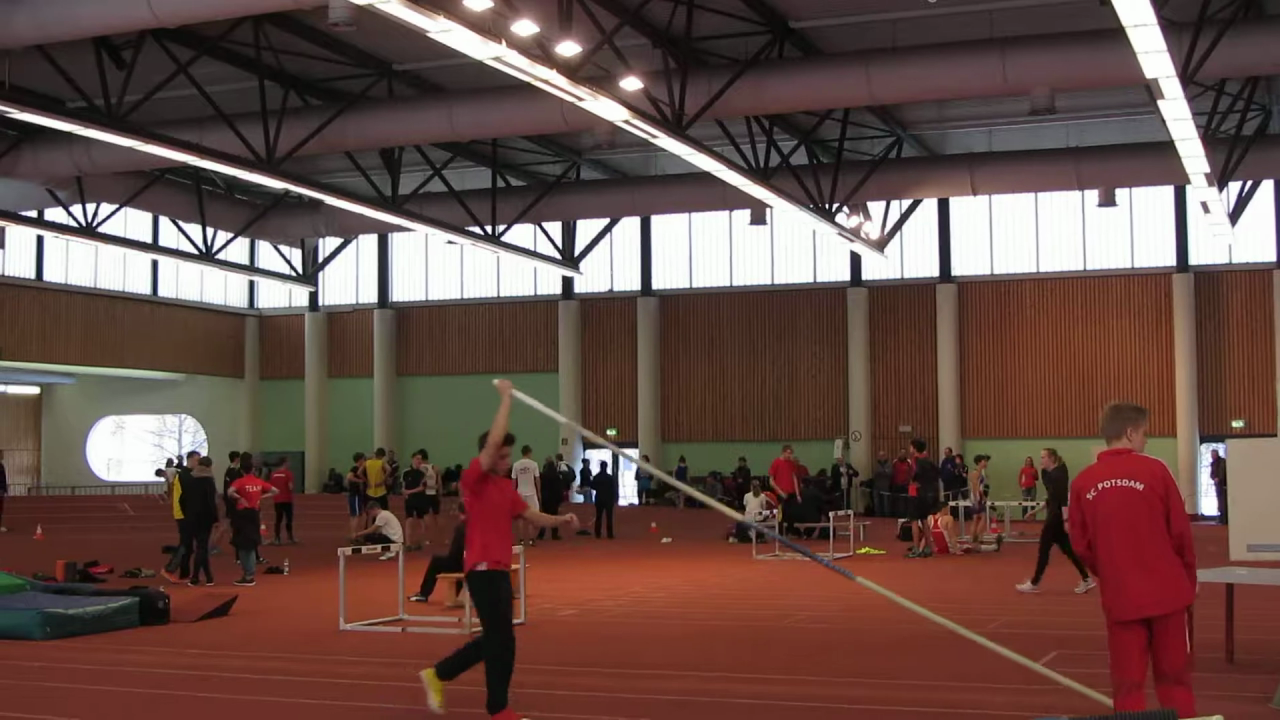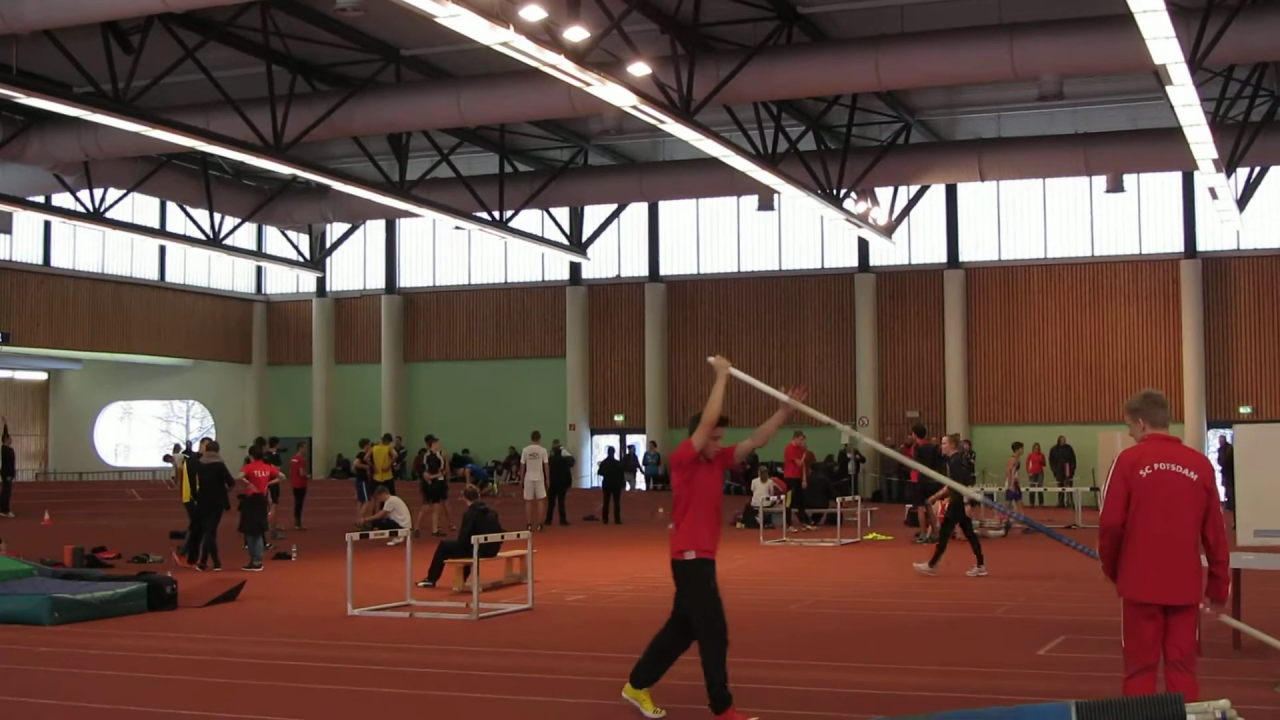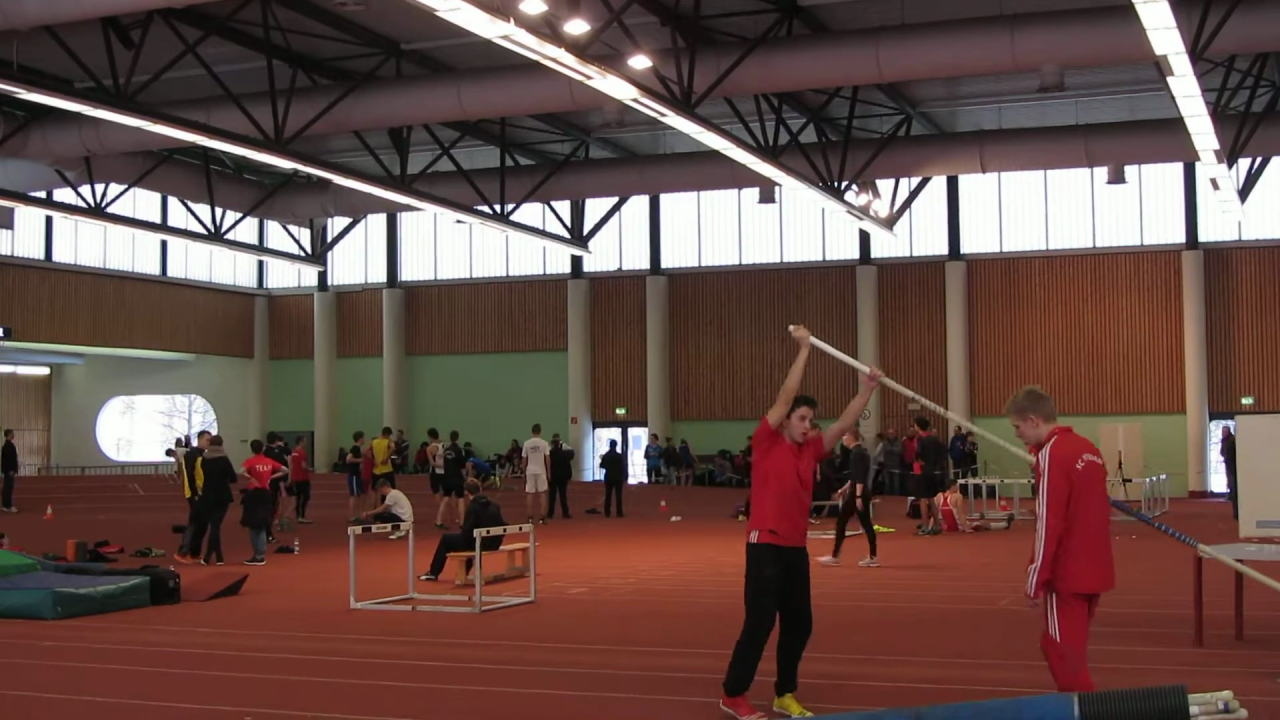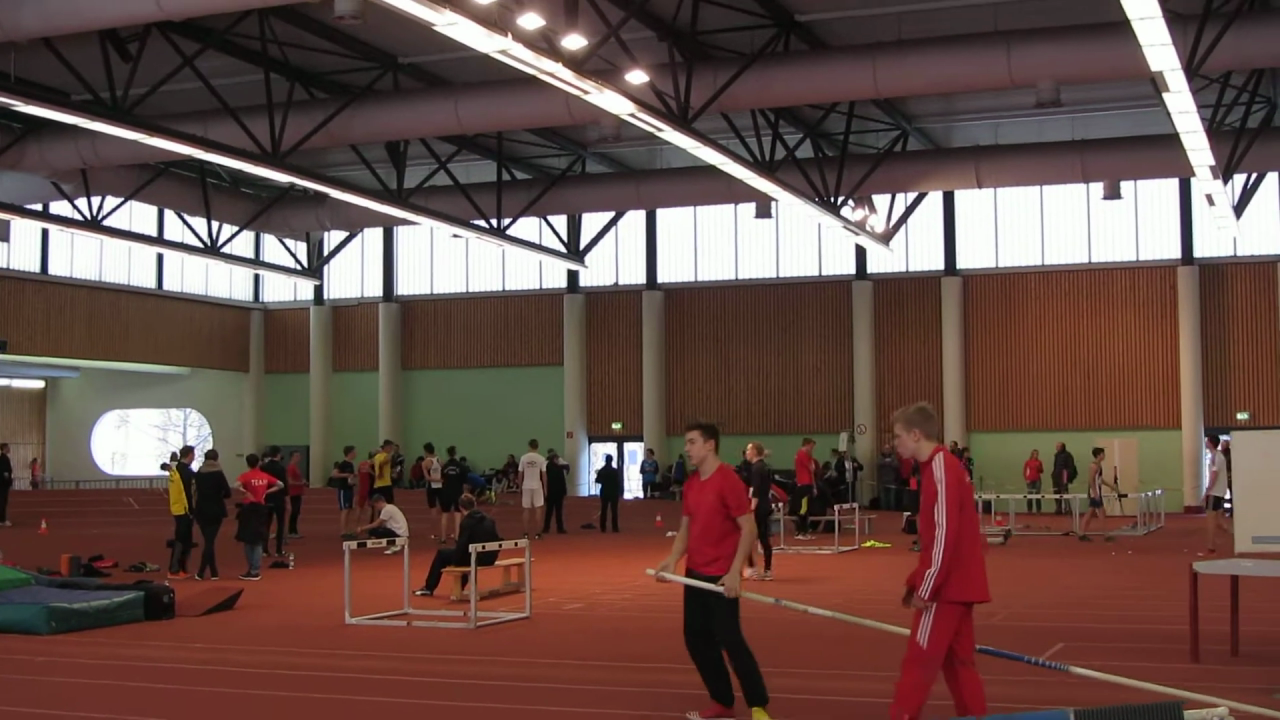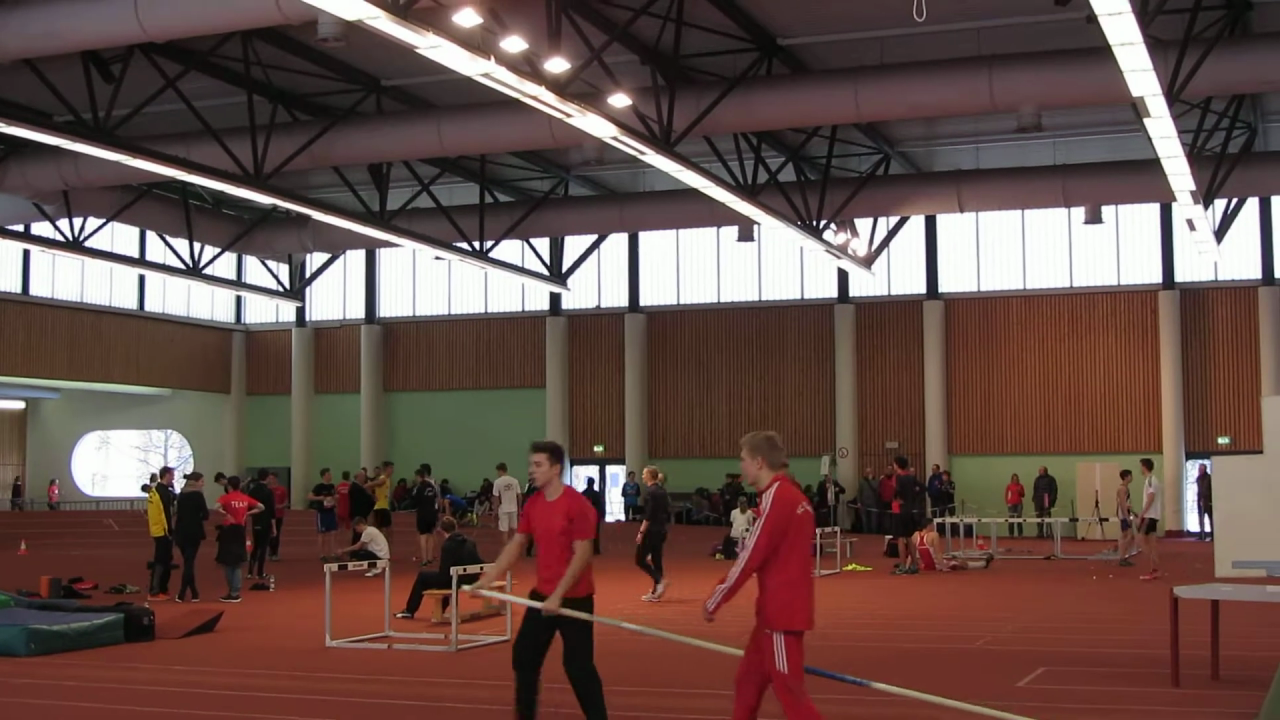
dt=1s
person 1, frame 1
left shoulder: (504, 486)
right shoulder: (473, 479)
left elbow: (528, 514)
right elbow: (494, 440)
left wrist: (559, 519)
right wrist: (506, 397)
left hip: (500, 572)
right hip: (483, 572)
left knee: (495, 639)
right knee: (501, 641)
left ankle: (438, 675)
person 1, frame 2
left shoulder: (717, 461)
right shoulder: (682, 461)
left elbow: (755, 439)
right elbow: (708, 421)
left wrist: (785, 409)
right wrist: (721, 377)
left hip: (701, 559)
right hip: (690, 559)
left knee: (681, 629)
right knee: (714, 634)
left ankle: (637, 686)
person 1, frame 3
left shoulder: (810, 449)
right shoulder: (766, 442)
left elbow: (843, 424)
right elbow: (785, 398)
left wrist: (867, 388)
right wrist: (803, 349)
left hip: (796, 548)
right hip: (765, 546)
left knee: (799, 624)
right knee: (759, 623)
person 1, frame 4
left shoulder: (728, 482)
right shoulder: (690, 485)
left elbow: (748, 529)
left wrist: (734, 573)
right wrist: (672, 558)
left hip: (720, 575)
right hip: (695, 573)
left knee: (730, 640)
right knee: (696, 640)
person 1, frame 5
left shoulder: (578, 504)
right shoulder: (532, 505)
left elbow: (582, 554)
right elbow: (516, 545)
left wrist: (558, 594)
right wrist: (489, 577)
left hip: (575, 596)
right hip: (544, 593)
left knee: (577, 663)
right knee: (523, 655)
person 2, frame 1
left shoulder: (1082, 483)
right shoulder: (1155, 470)
left elbow: (1082, 547)
right elbow: (1180, 532)
right wrist: (1190, 581)
left hip: (1120, 598)
right hip: (1166, 593)
left knee: (1128, 684)
right knee: (1174, 678)
person 2, frame 2
left shoulder: (1129, 459)
right shoulder: (1199, 463)
left elbow: (1110, 522)
right elbow: (1214, 530)
left wrist: (1110, 567)
right wrist: (1219, 584)
left hip: (1140, 582)
right hip: (1185, 583)
left knee: (1139, 668)
right knee: (1181, 667)
person 2, frame 3
left shoulder: (1051, 454)
right shoulder: (1087, 449)
left elbow: (1049, 522)
left wrist: (1034, 580)
left hip: (1067, 574)
right hip: (1092, 568)
left knee: (1066, 657)
right knee: (1063, 650)
person 2, frame 4
left shoulder: (940, 468)
right shoulder: (947, 466)
left elbow: (945, 533)
left wrist: (927, 585)
right wrist: (915, 581)
left hip: (945, 585)
right hip: (959, 584)
left knee: (918, 663)
right knee: (959, 663)
person 2, frame 5
left shoulder: (774, 498)
right shoulder: (792, 496)
left elbow: (750, 557)
left wrist: (714, 600)
left hip: (780, 610)
right hip: (780, 607)
left knee: (788, 687)
right knee: (749, 679)
